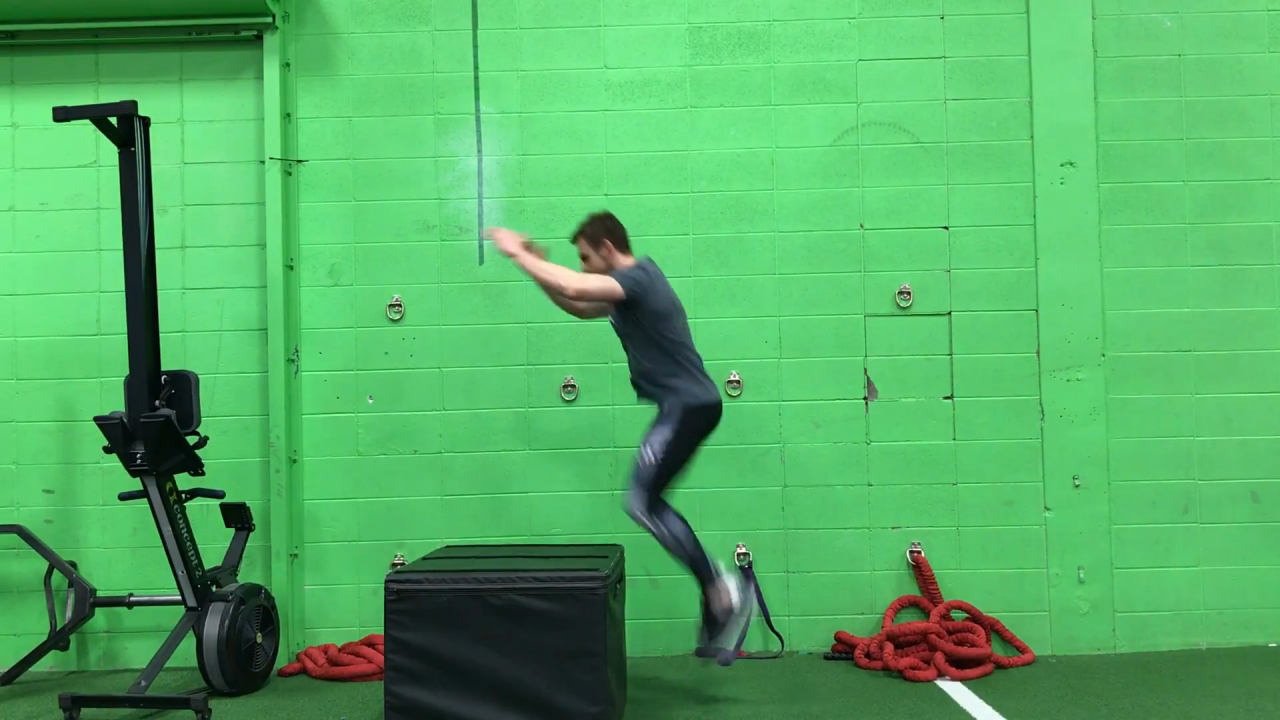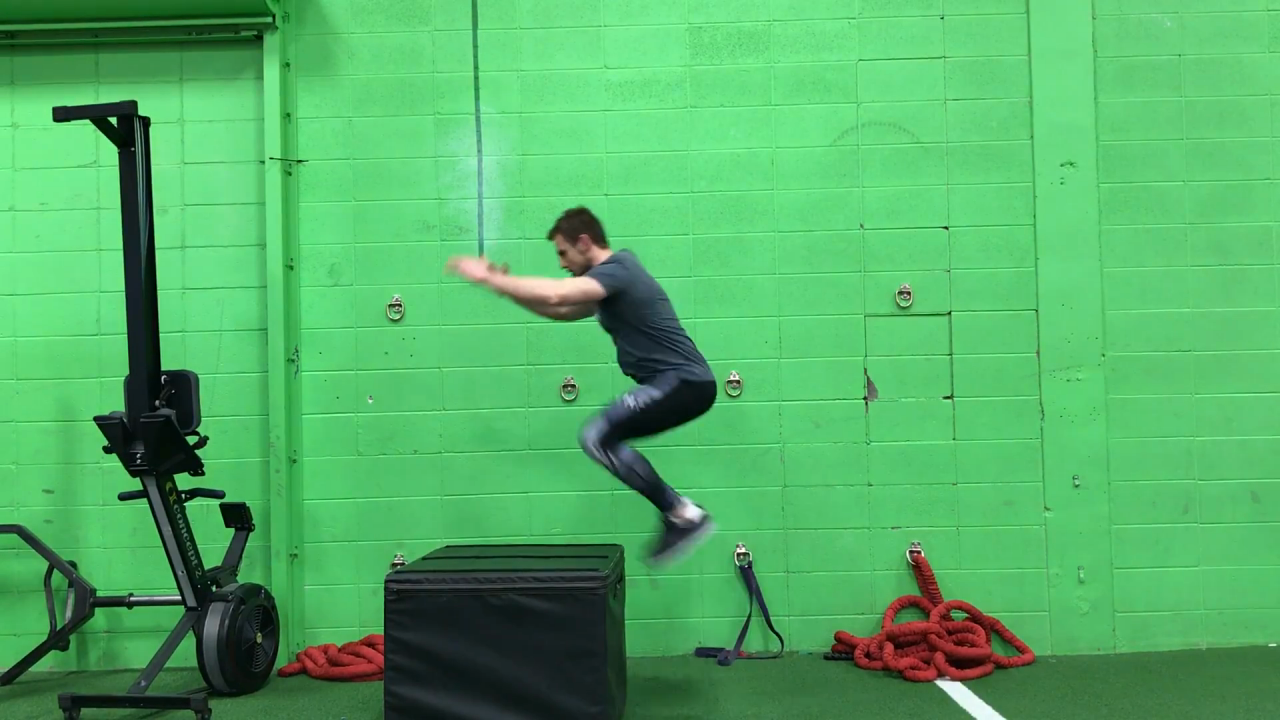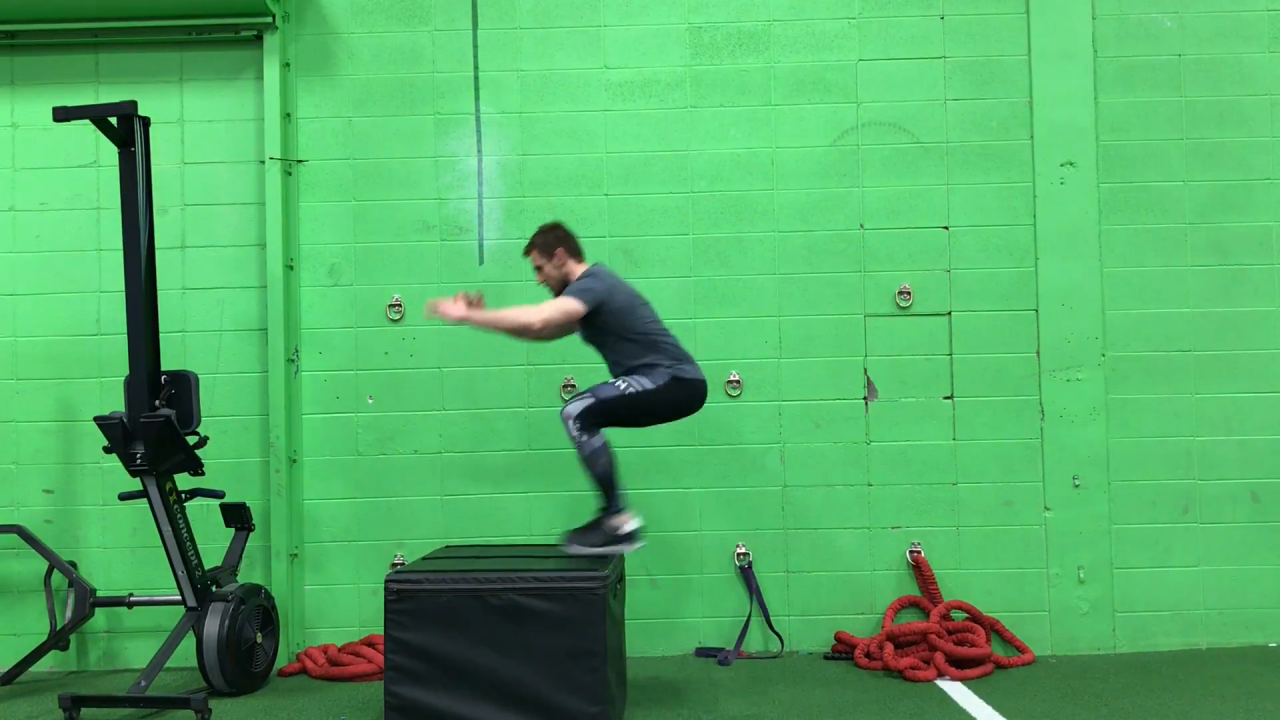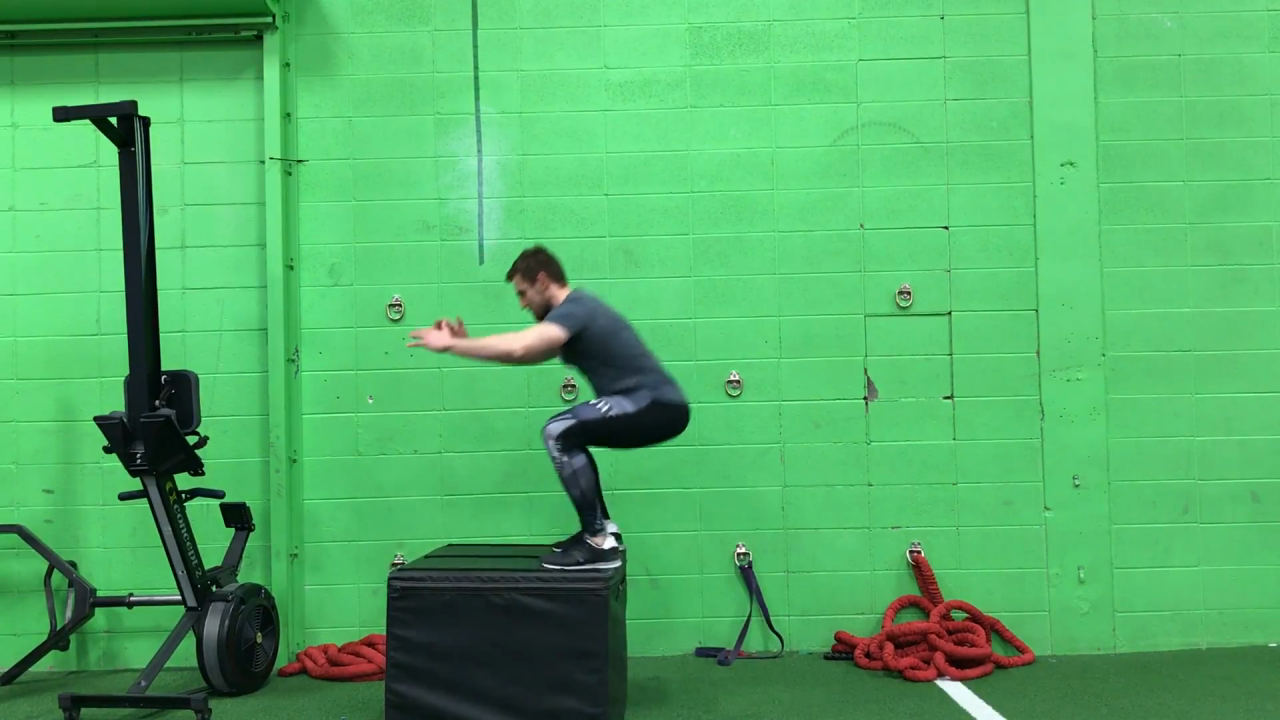
dt=0.1s
person 1, frame 1
left shoulder: (637, 278)
right shoulder: (633, 281)
left elbow: (572, 286)
right elbow: (580, 304)
left wrist: (519, 255)
right wrist: (534, 262)
left hip: (690, 407)
right hip: (684, 405)
left knee: (641, 501)
right knee: (647, 501)
left ankle: (722, 590)
right ankle: (719, 598)
person 1, frame 2
left shoulder: (616, 270)
right shoulder: (614, 272)
left elbow: (554, 293)
right elbow: (563, 310)
left wrist: (488, 278)
right wrist: (505, 285)
left hip: (685, 383)
right hip: (680, 381)
left knee: (598, 436)
right knee: (603, 433)
left ankle: (682, 513)
right ankle: (678, 515)
person 1, frame 3
left shoulder: (592, 284)
right shoulder: (591, 286)
left elbow: (534, 320)
right elbow: (544, 330)
left wrist: (468, 316)
right wrist: (481, 313)
left hip: (676, 383)
right hip: (668, 381)
left knee: (577, 413)
right knee: (585, 414)
left ankle: (619, 521)
right ankle: (615, 517)
person 1, frame 4
left shoulder: (574, 310)
right shoulder: (576, 309)
left elbow: (516, 348)
right elbow: (525, 349)
left wrist: (449, 345)
right wrist: (466, 342)
left hip: (660, 407)
right hip: (656, 406)
left knee: (559, 433)
right knee: (569, 436)
left ankle: (599, 541)
right ankle: (600, 530)
